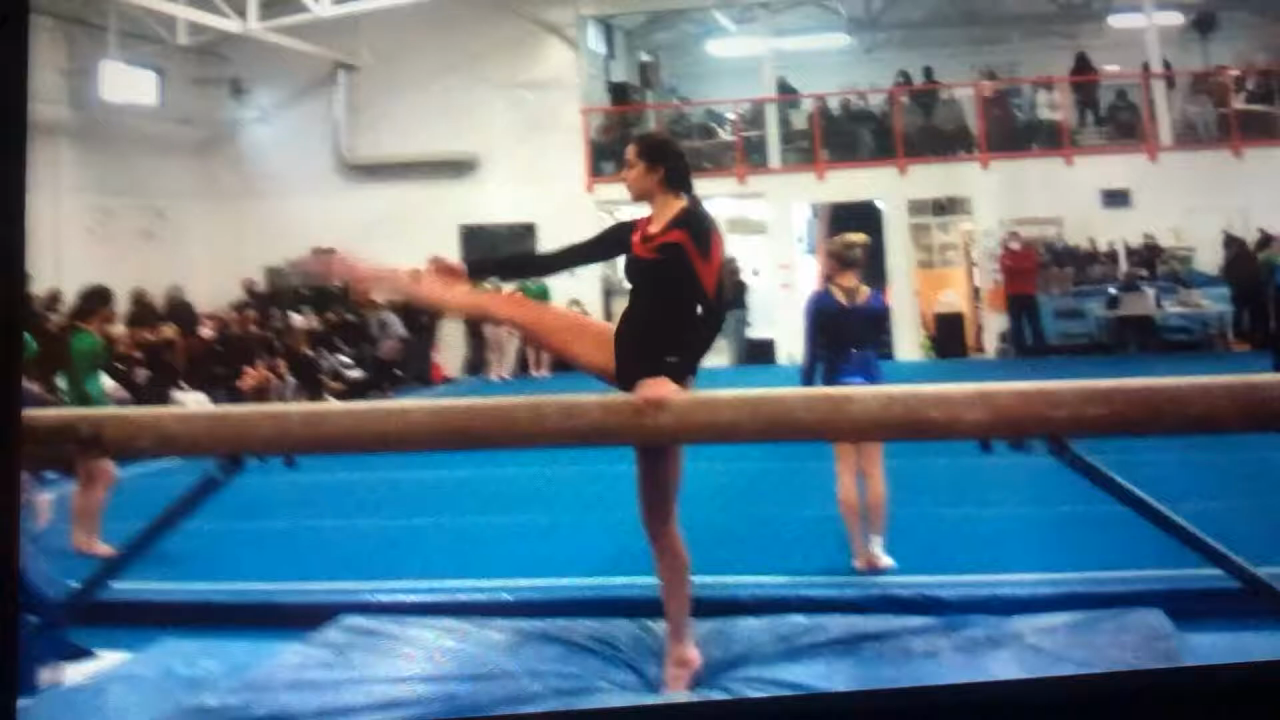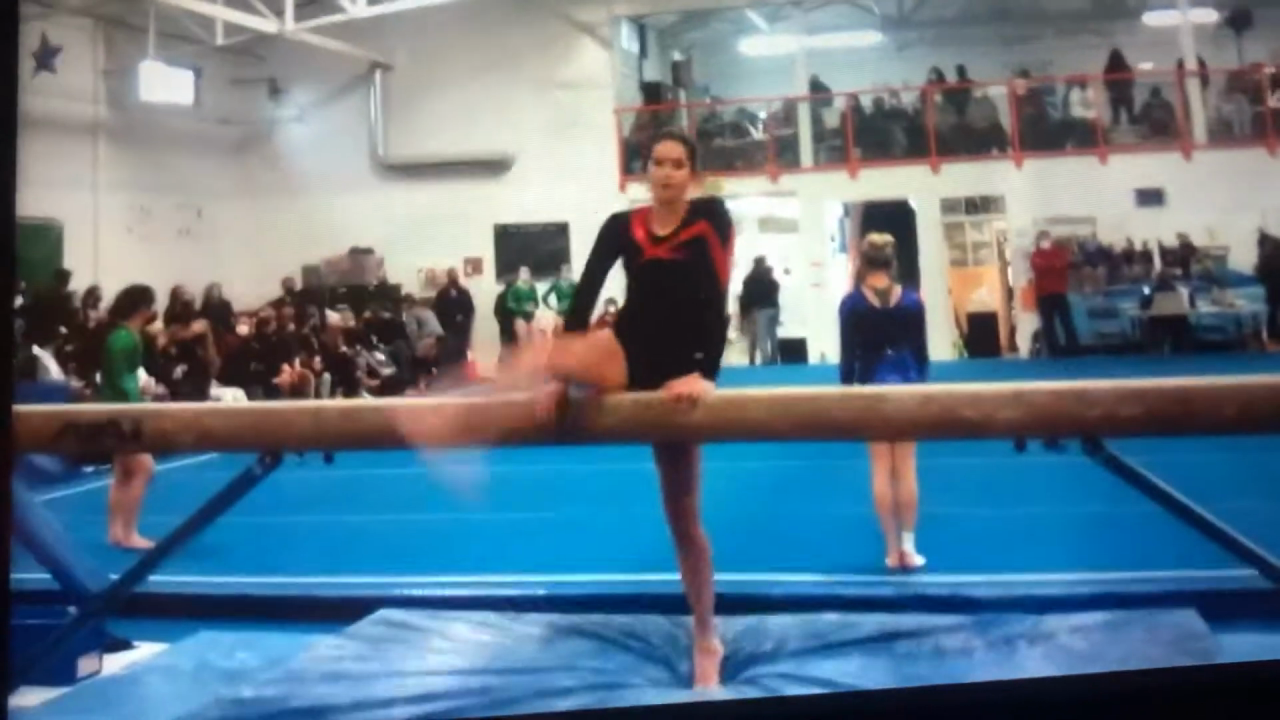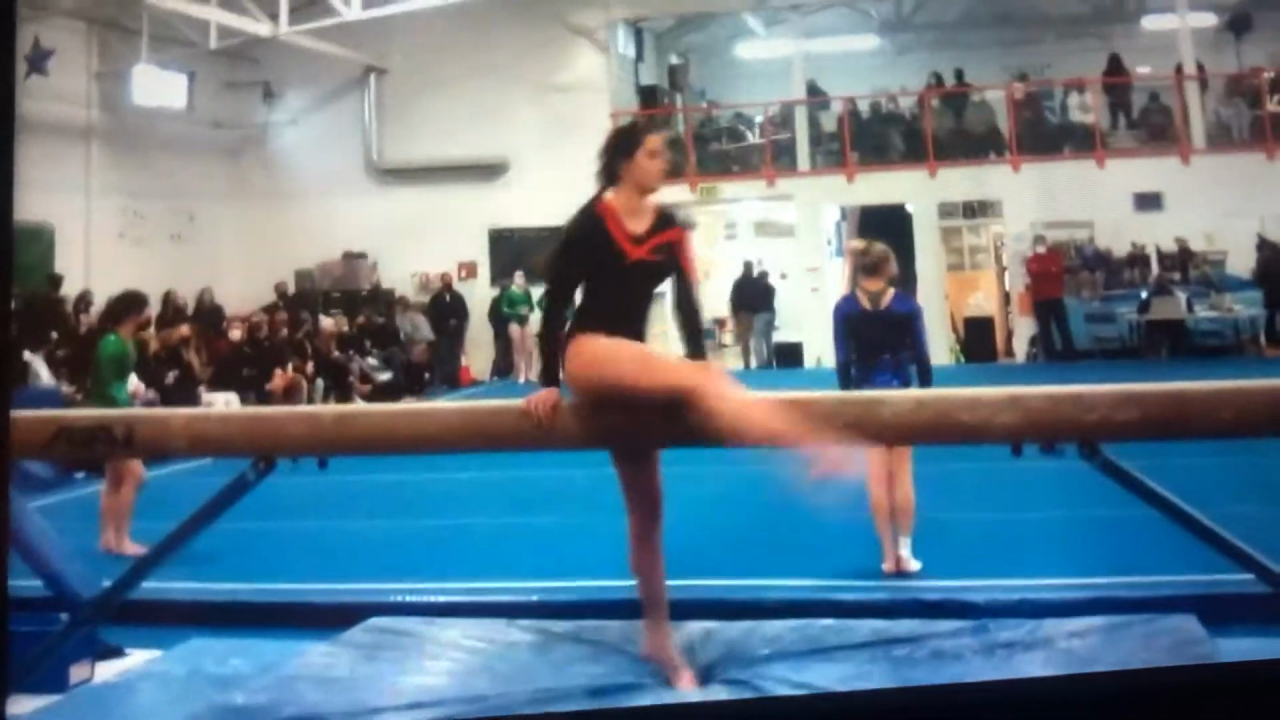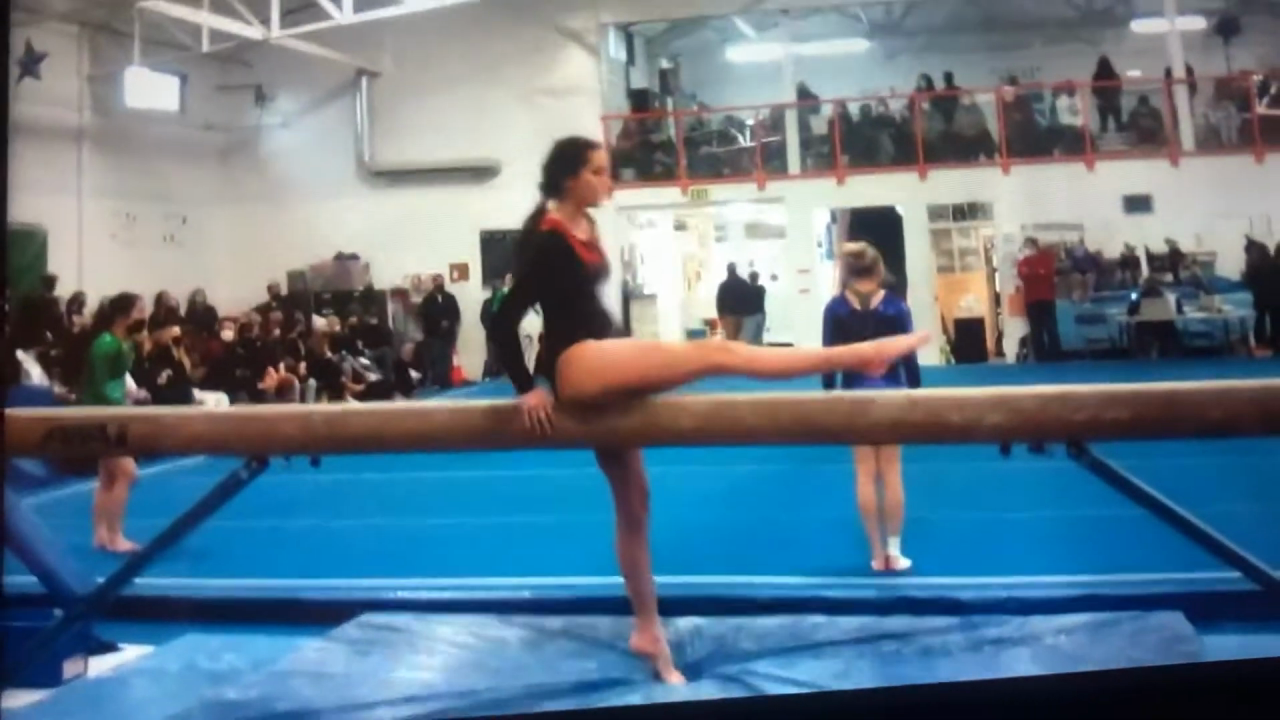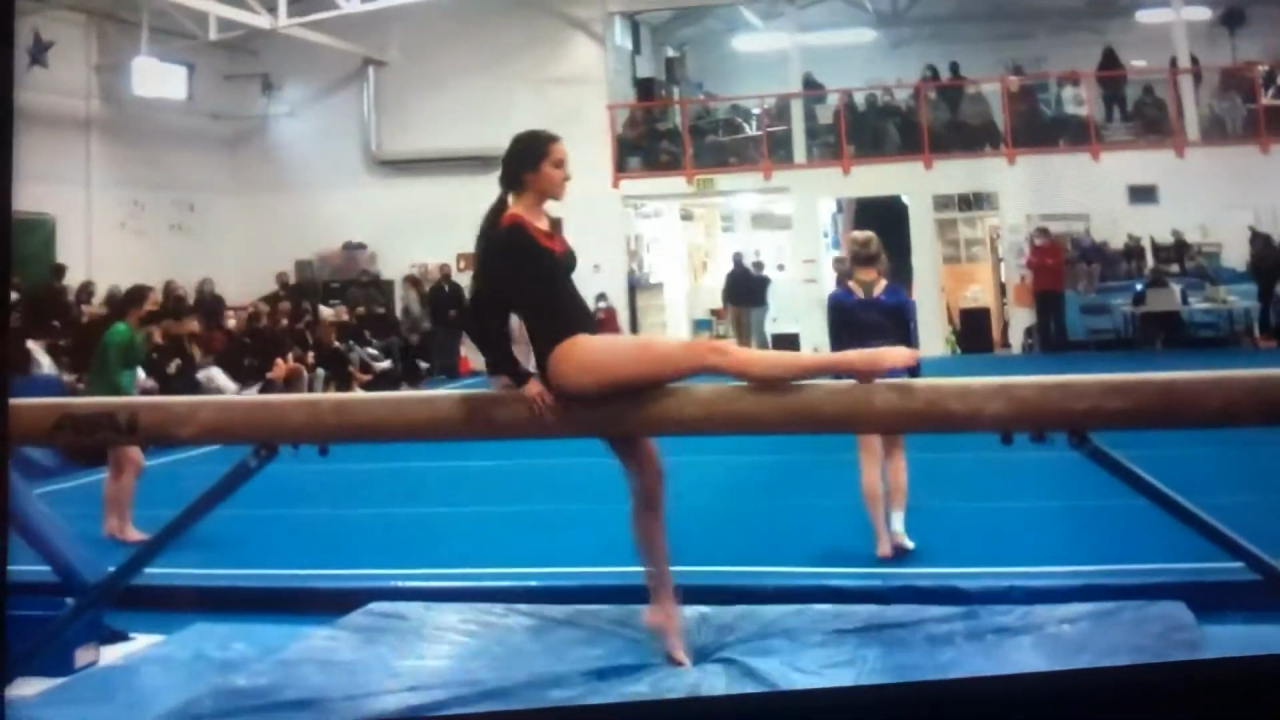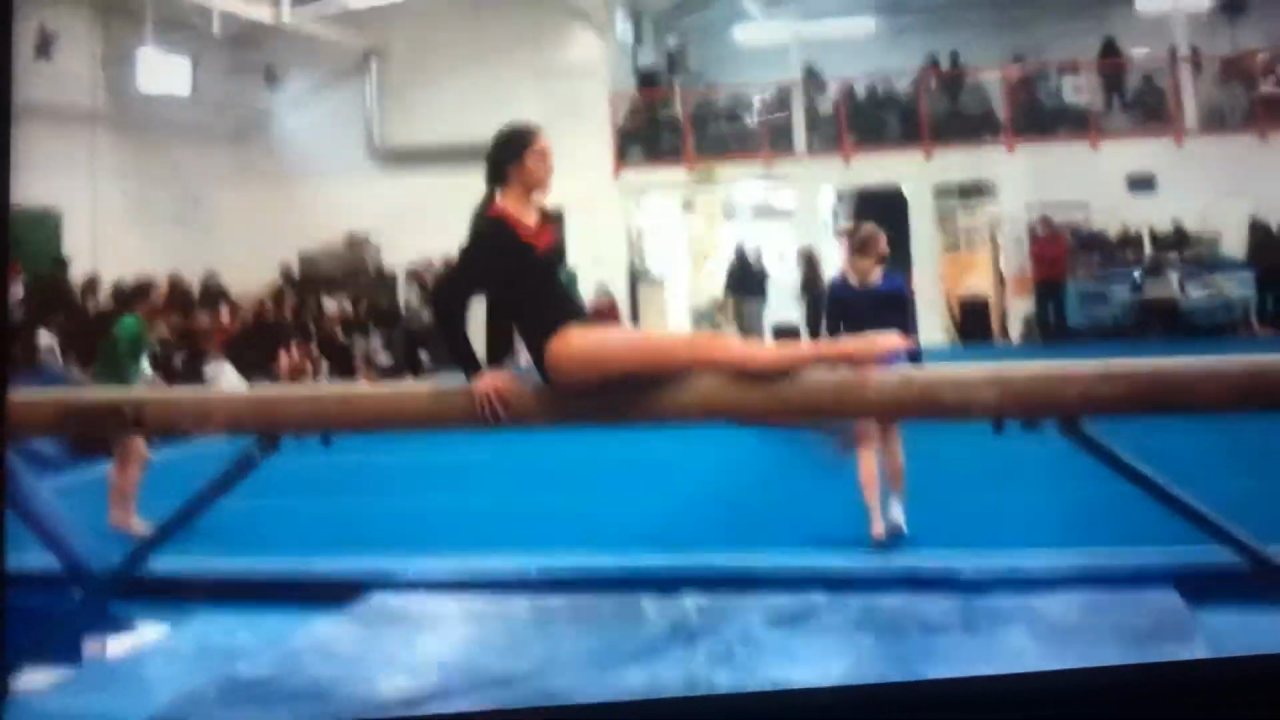
dt=0.4s
person 1, frame 1
left shoulder: (696, 226)
right shoulder: (633, 232)
left elbow: (713, 313)
right elbow: (556, 261)
left wrist: (676, 377)
left hip: (657, 375)
right hip: (621, 352)
left knee: (659, 518)
right knee: (502, 303)
left ankle: (680, 646)
right ankle: (375, 276)
person 1, frame 2
left shoulder: (711, 217)
right shoulder: (621, 227)
left elbow: (715, 300)
right elbow: (584, 300)
left wrist: (706, 377)
right wrist: (555, 360)
left hip: (676, 368)
right hip: (622, 349)
left knee: (682, 510)
right knee: (550, 352)
left ankle: (705, 638)
person 1, frame 3
left shoulder: (669, 225)
right shoulder: (593, 222)
left elbow: (687, 301)
right elbow: (555, 302)
left wrist: (697, 367)
right wrist: (546, 383)
left hip: (623, 368)
right hip: (588, 354)
left knee: (646, 505)
right knee: (701, 383)
left ankle: (659, 638)
right ankle: (816, 448)
person 1, frame 4
left shoulder: (583, 229)
right shoulder: (545, 238)
right elbow: (502, 321)
left wrist: (639, 366)
right wrist: (526, 388)
left hip: (599, 369)
right hip: (578, 366)
left knee: (633, 500)
right knee: (719, 353)
left ankle: (648, 630)
right ankle: (859, 355)
person 1, frame 5
left shoulder: (545, 224)
right shoulder: (509, 236)
right elbow: (477, 317)
right wrist: (517, 376)
left hip: (593, 356)
right hip: (570, 361)
left knee: (648, 474)
right knee: (712, 352)
left ankle: (663, 604)
right ankle: (852, 361)
person 1, frame 6
left shoulder: (542, 221)
right shoulder: (494, 231)
right elbow: (446, 301)
right wrist: (477, 374)
left hip: (583, 339)
right hip: (563, 351)
left knee: (705, 349)
right knee: (707, 349)
right ankle: (841, 351)
person 2, frame 1
left shoulder: (820, 301)
right shoulder: (876, 300)
left elbow: (813, 352)
right elbow: (879, 344)
left wrist: (807, 391)
left hip: (836, 388)
right hip: (870, 386)
left knee: (846, 473)
right knee: (874, 471)
left ankle: (860, 552)
right ankle: (877, 549)
person 2, frame 2
left shoulder: (852, 303)
right shoulder: (911, 299)
left elbow: (849, 355)
right elbow: (920, 350)
right wrist: (918, 381)
left hip: (871, 388)
right hip: (906, 385)
left knee: (881, 470)
right knee: (905, 469)
left ankle: (892, 549)
right ankle: (908, 547)
person 2, frame 3
left shoulder: (846, 307)
right shoulder: (906, 304)
left elbow: (843, 358)
right elbow: (921, 354)
left wrist: (847, 397)
right wrist: (926, 393)
left hip: (866, 393)
right hip: (901, 391)
left knee: (877, 476)
right knee: (901, 473)
left ankle: (889, 554)
right ankle: (905, 553)
person 2, frame 4
left shoulder: (835, 308)
right shoulder: (895, 305)
right elbow: (909, 356)
left hip: (854, 393)
right hip: (890, 392)
left knee: (865, 476)
right knee: (891, 474)
left ankle: (878, 554)
right ankle: (894, 552)
person 2, frame 5
left shoulder: (839, 298)
right shoulder: (897, 294)
left elbow: (837, 348)
right elbow: (910, 343)
right hip: (894, 378)
left knee: (869, 461)
right knee: (895, 454)
left ankle: (882, 539)
right ankle: (898, 526)
person 2, frame 6
left shoulder: (838, 287)
right shoulder: (895, 282)
left elbow: (833, 333)
right elbow: (908, 328)
right hip: (891, 363)
left knee: (865, 444)
right knee: (891, 440)
left ankle: (877, 520)
right ankle: (896, 511)
person 3, frame 1
left shoulder: (84, 337)
right shoulder: (85, 341)
right elbow: (81, 385)
right wrist: (102, 403)
left knee: (86, 479)
right knee: (105, 475)
left ankle: (79, 537)
right ankle: (91, 539)
person 3, frame 2
left shoulder: (130, 335)
right shoulder: (123, 338)
left elbow: (127, 376)
right elbow: (119, 382)
left wrist: (139, 389)
right wrist: (137, 401)
left knee: (123, 473)
right knee: (143, 469)
left ankle: (116, 531)
right ankle: (129, 533)
person 3, frame 3
left shoulder: (126, 342)
right shoulder: (112, 344)
left elbow: (119, 382)
right elbow: (107, 388)
left wrist: (130, 395)
right wrist: (126, 404)
left knee: (115, 479)
right knee: (134, 475)
left ankle: (108, 537)
right ankle: (121, 540)
person 3, frame 4
left shoulder: (124, 343)
right shoulder: (107, 344)
left elbow: (116, 382)
right elbow: (100, 386)
right wrist: (118, 407)
left knee: (109, 477)
right knee: (126, 473)
left ankle: (101, 534)
right ankle: (114, 536)
person 3, frame 5
left shoulder: (135, 334)
right shoulder: (120, 333)
left elbow: (128, 372)
right elbow: (114, 376)
right wrist: (131, 400)
left knee: (118, 465)
right knee: (132, 462)
left ankle: (111, 523)
right ankle: (124, 526)
person 3, frame 6
left shoulder: (137, 326)
right shoulder: (128, 326)
left elbow: (134, 366)
right elbow: (128, 369)
left knee: (124, 455)
right knee: (138, 456)
left ankle: (117, 513)
right ankle: (127, 516)
